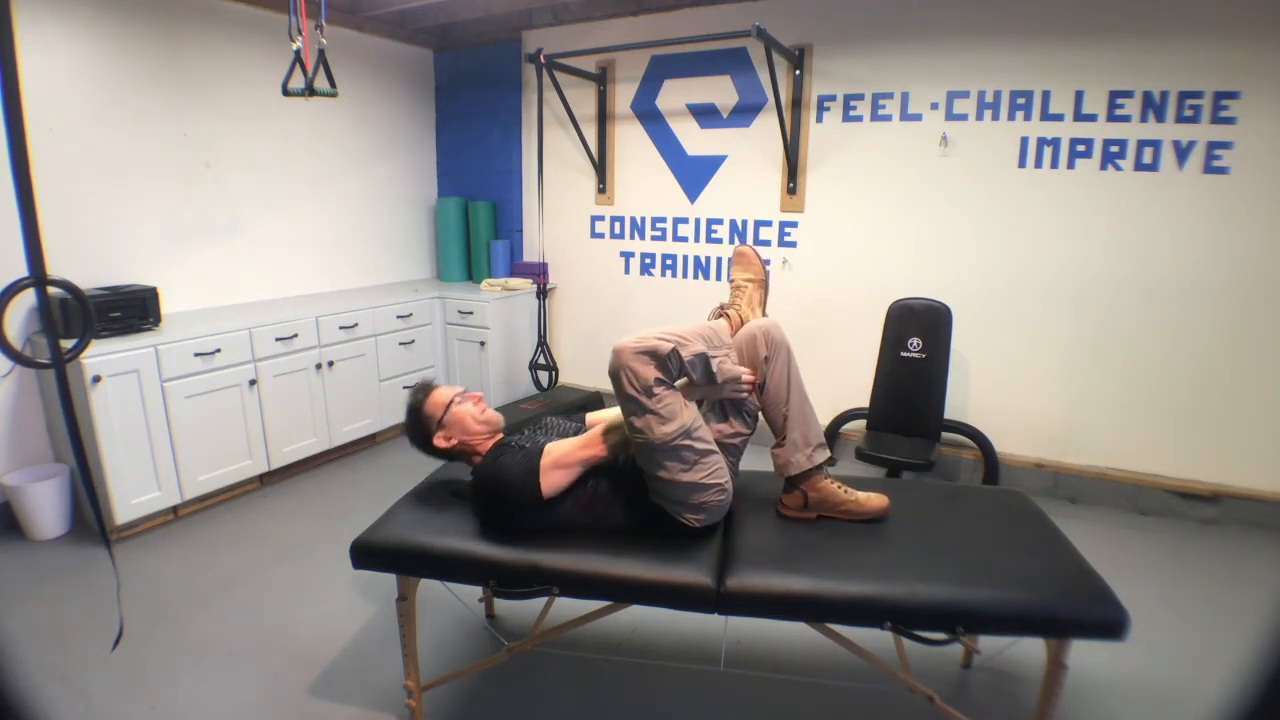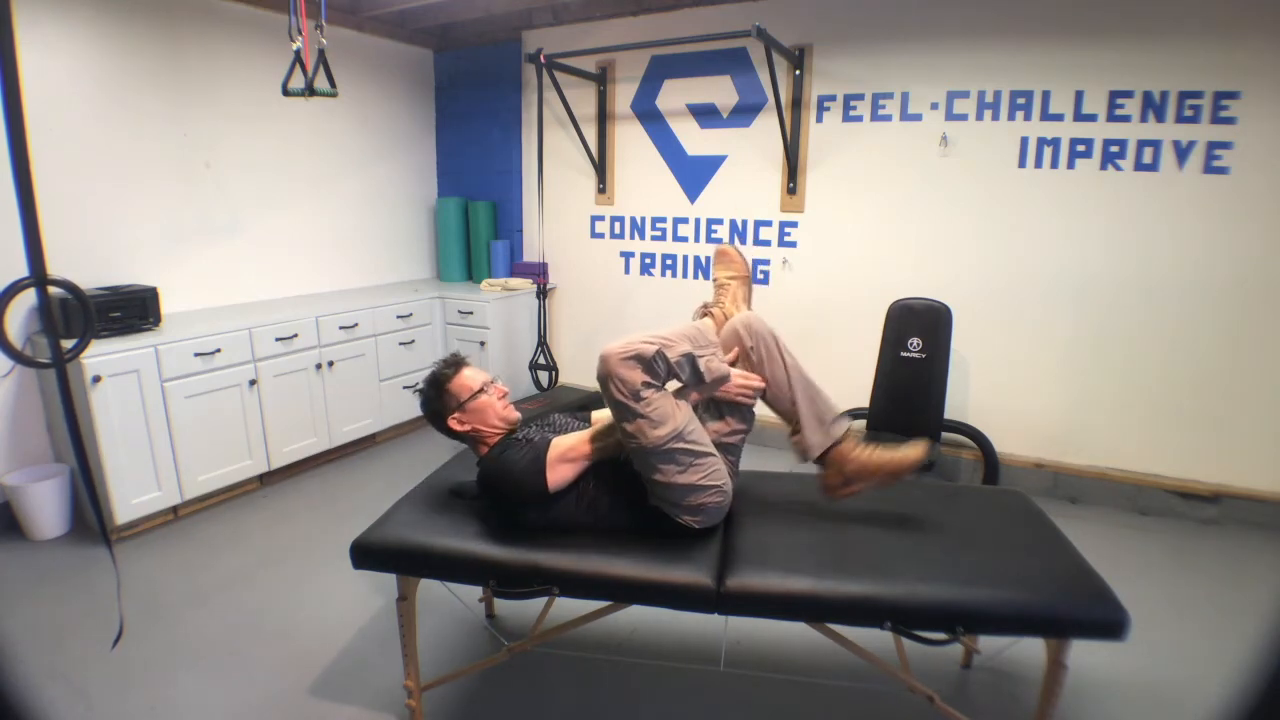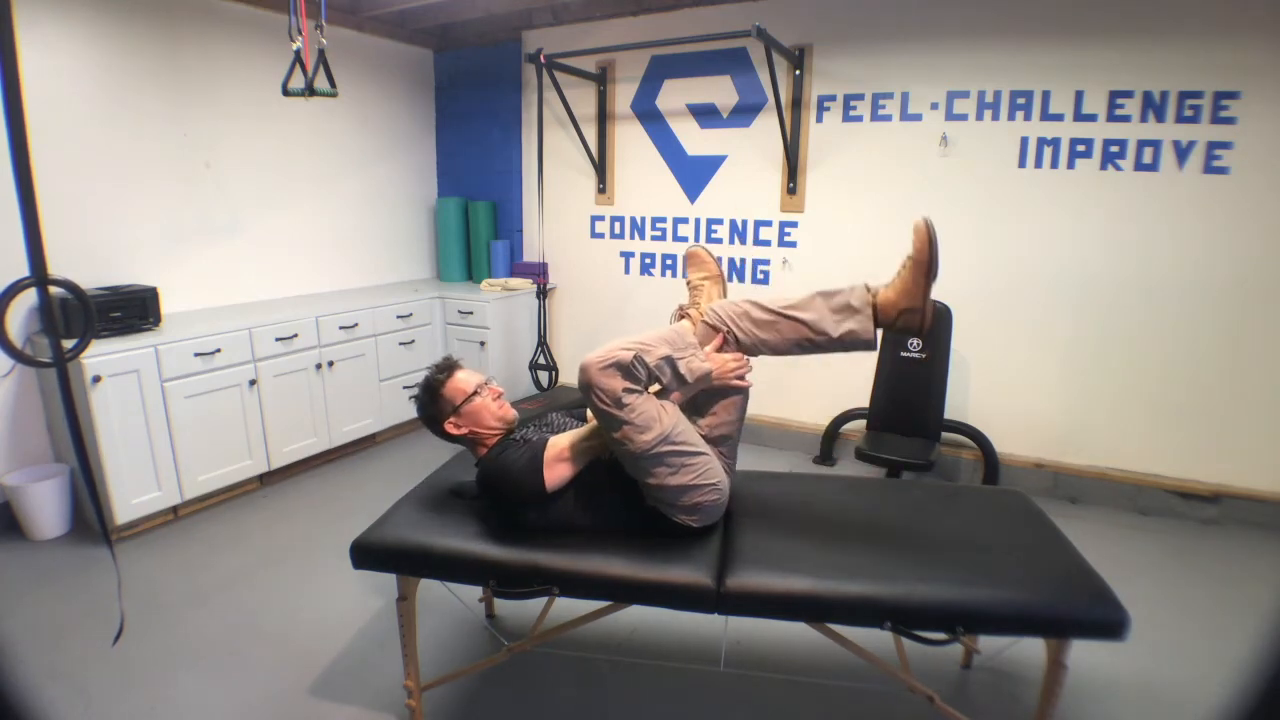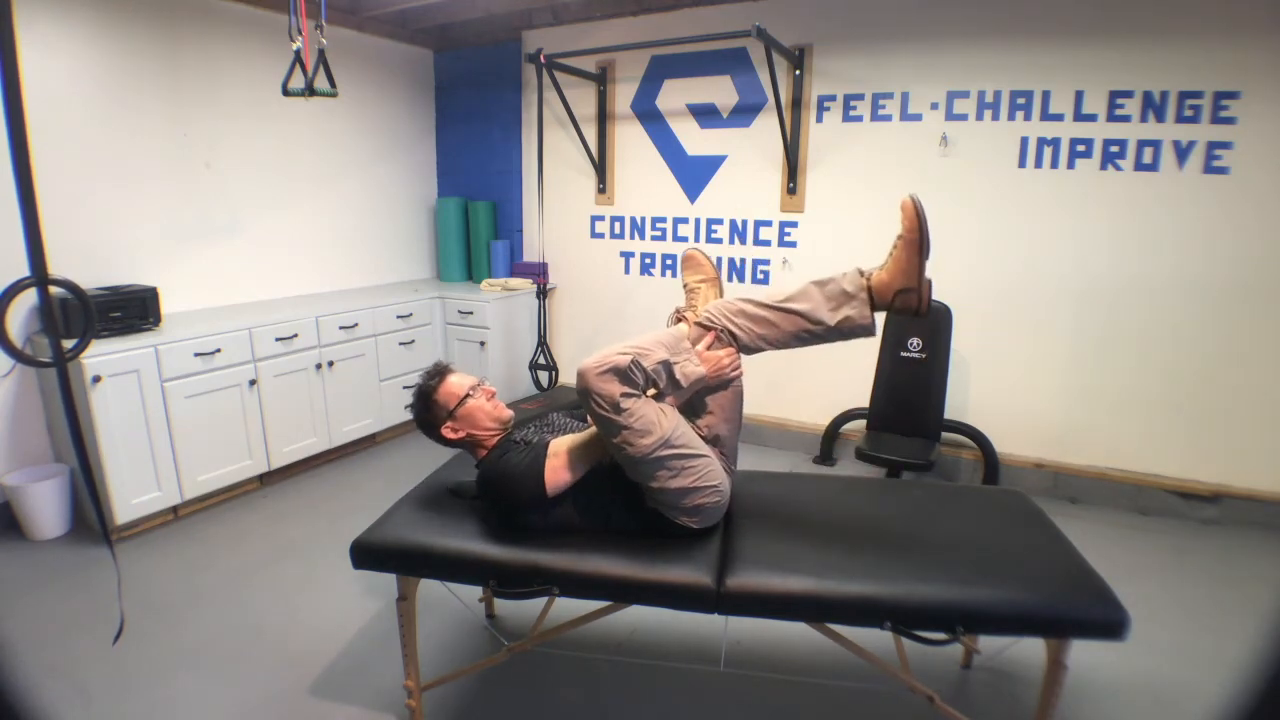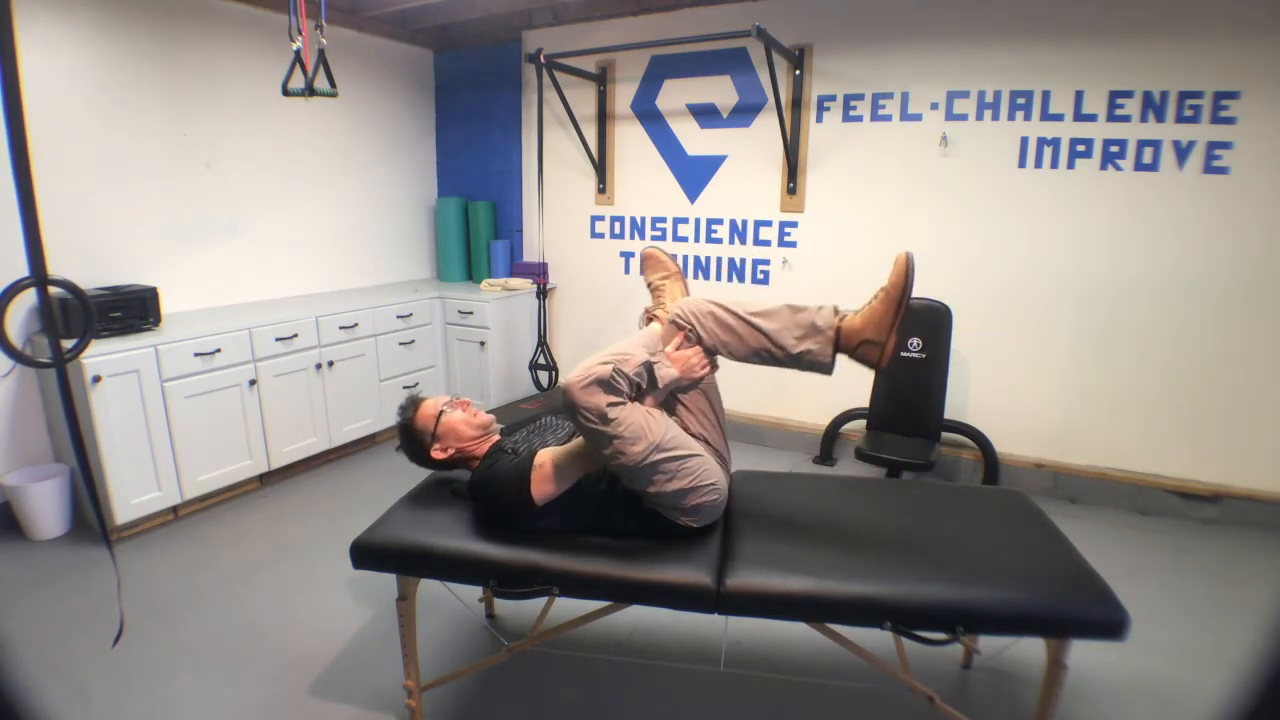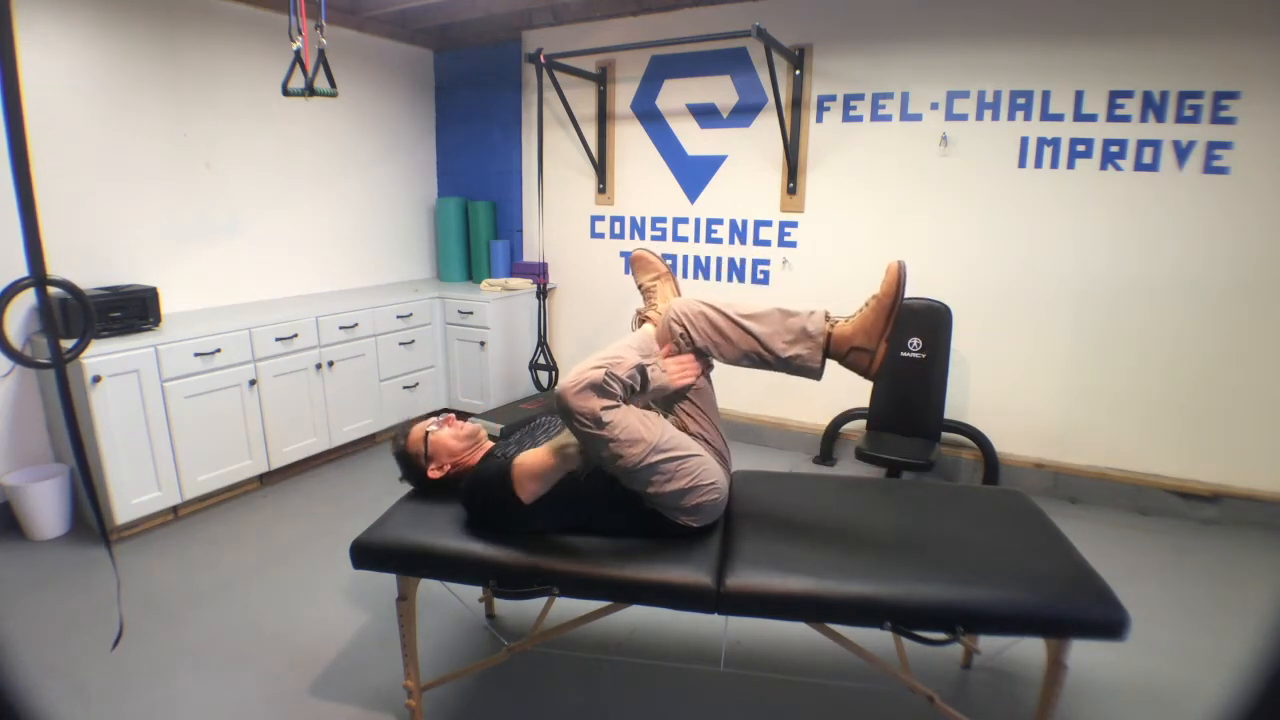
dt=0.4s
person 1, frame 1
left shoulder: (530, 436)
right shoulder: (499, 477)
left elbow: (624, 416)
right elbow: (597, 446)
left wrist: (690, 388)
right wrist: (696, 389)
left hip: (691, 462)
right hip: (691, 498)
left knee: (764, 337)
right knee: (631, 354)
left ankle: (806, 484)
right ankle: (731, 321)
person 1, frame 2
left shoulder: (536, 429)
right shoulder: (503, 473)
left elbow: (627, 417)
right elbow: (600, 443)
left wrist: (695, 379)
right wrist: (699, 385)
left hip: (695, 465)
right hip: (692, 500)
left knee: (749, 332)
right knee: (619, 359)
left ankle: (840, 459)
right ankle: (718, 322)
person 1, frame 3
left shoulder: (534, 430)
right shoulder: (502, 473)
left elbow: (618, 418)
right elbow: (595, 441)
left wrist: (687, 369)
right wrist: (692, 375)
left hip: (698, 462)
right hip: (693, 496)
left knee: (732, 318)
right knee: (599, 368)
left ankle: (887, 305)
right ankle: (699, 323)
person 1, frame 4
left shoulder: (532, 431)
right shoulder: (501, 476)
left elbow: (614, 423)
right elbow: (598, 445)
left wrist: (684, 370)
right wrist: (690, 375)
left hip: (697, 463)
right hip: (695, 495)
left knee: (724, 321)
right knee: (598, 372)
left ankle: (880, 291)
right ankle: (695, 324)
person 1, frame 5
left shoulder: (527, 435)
right shoulder: (493, 482)
left elbow: (603, 431)
right elbow: (588, 454)
left wrist: (655, 366)
right wrist: (663, 377)
left hip: (694, 459)
right hip: (693, 494)
left knee: (693, 315)
right knee: (583, 384)
left ankle: (848, 332)
right ankle: (665, 322)
person 1, frame 6
left shoulder: (518, 441)
right shoulder: (486, 488)
left elbow: (593, 433)
right elbow: (565, 455)
left wrist: (647, 369)
right wrist: (653, 381)
left hip: (696, 457)
right hip: (694, 493)
left knee: (687, 315)
right knee: (578, 387)
left ankle: (839, 339)
right ankle: (659, 325)
